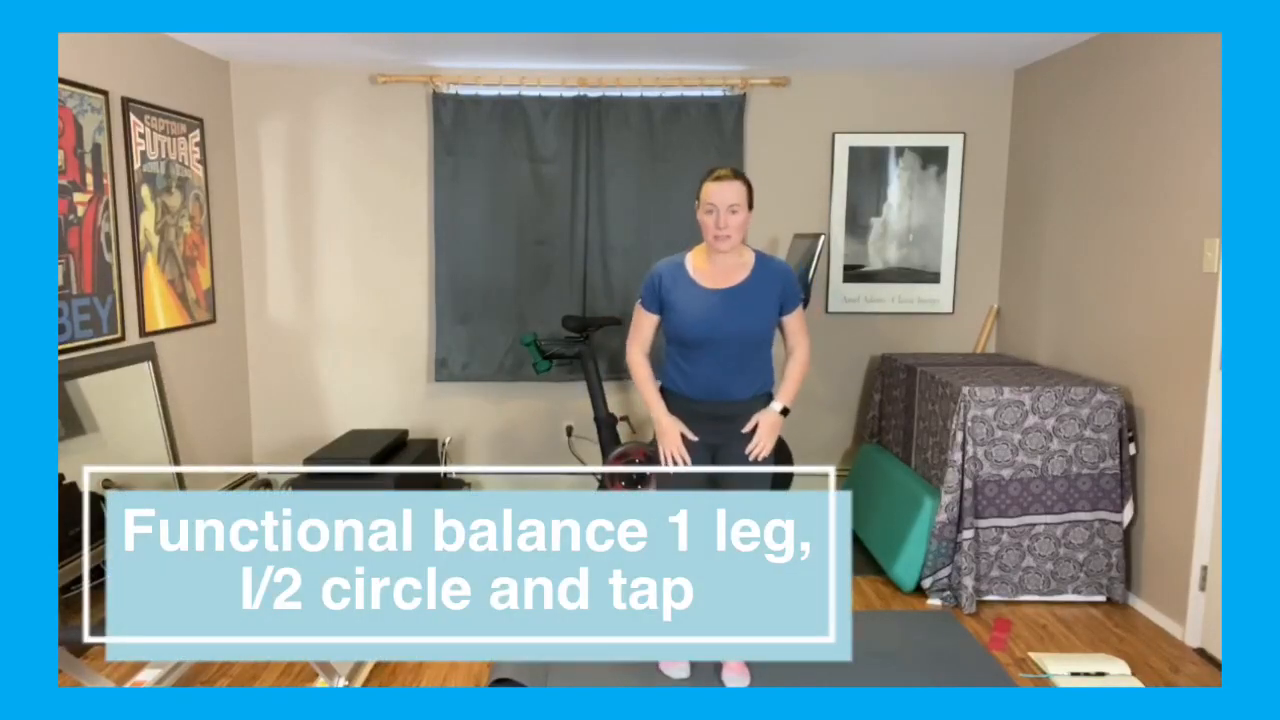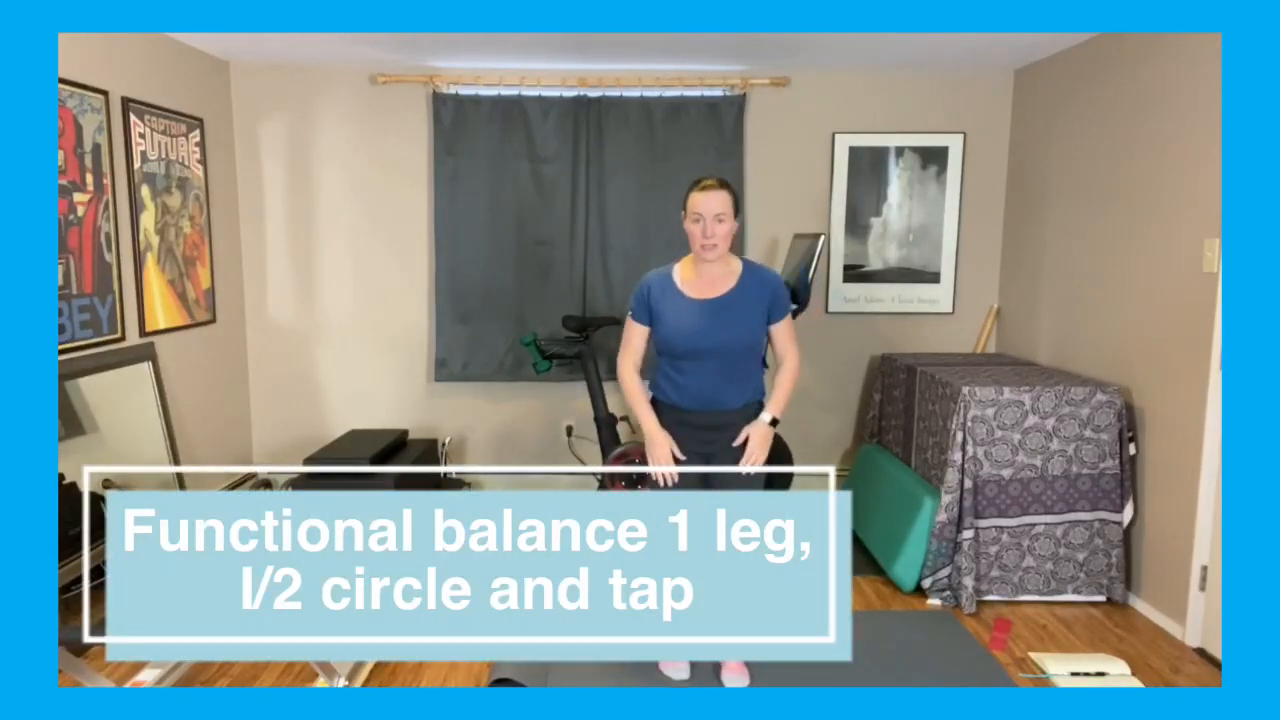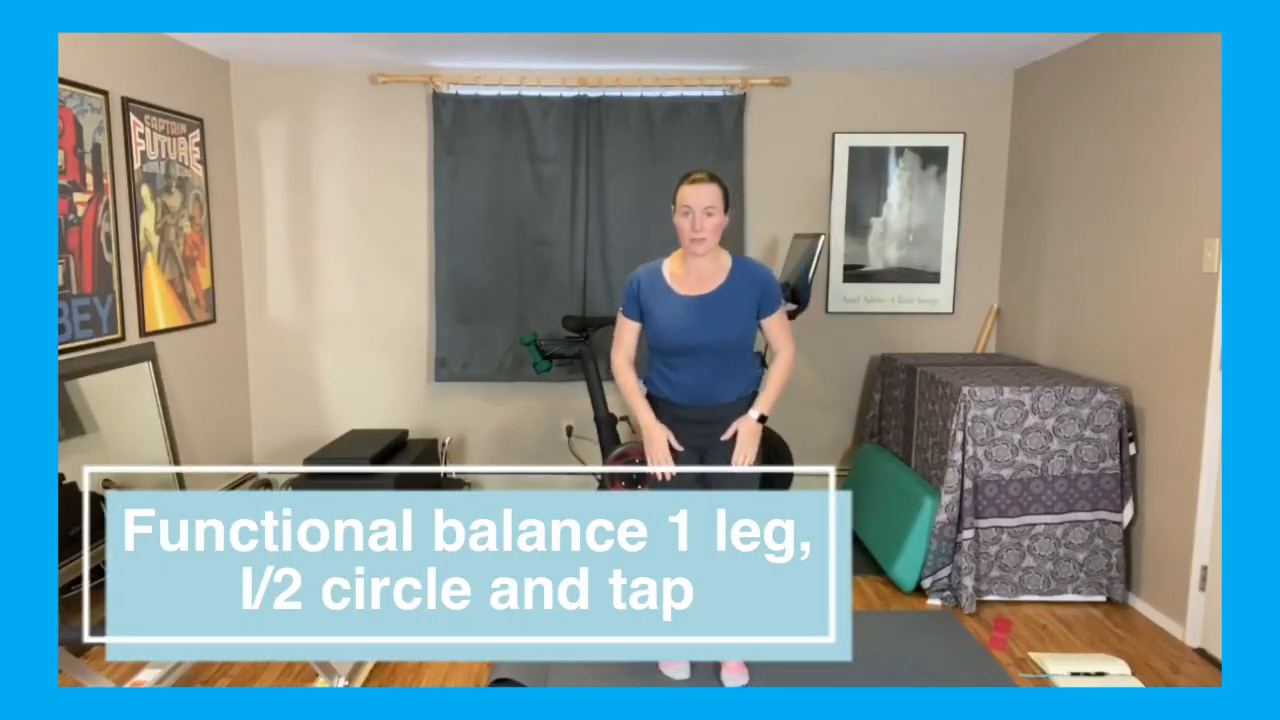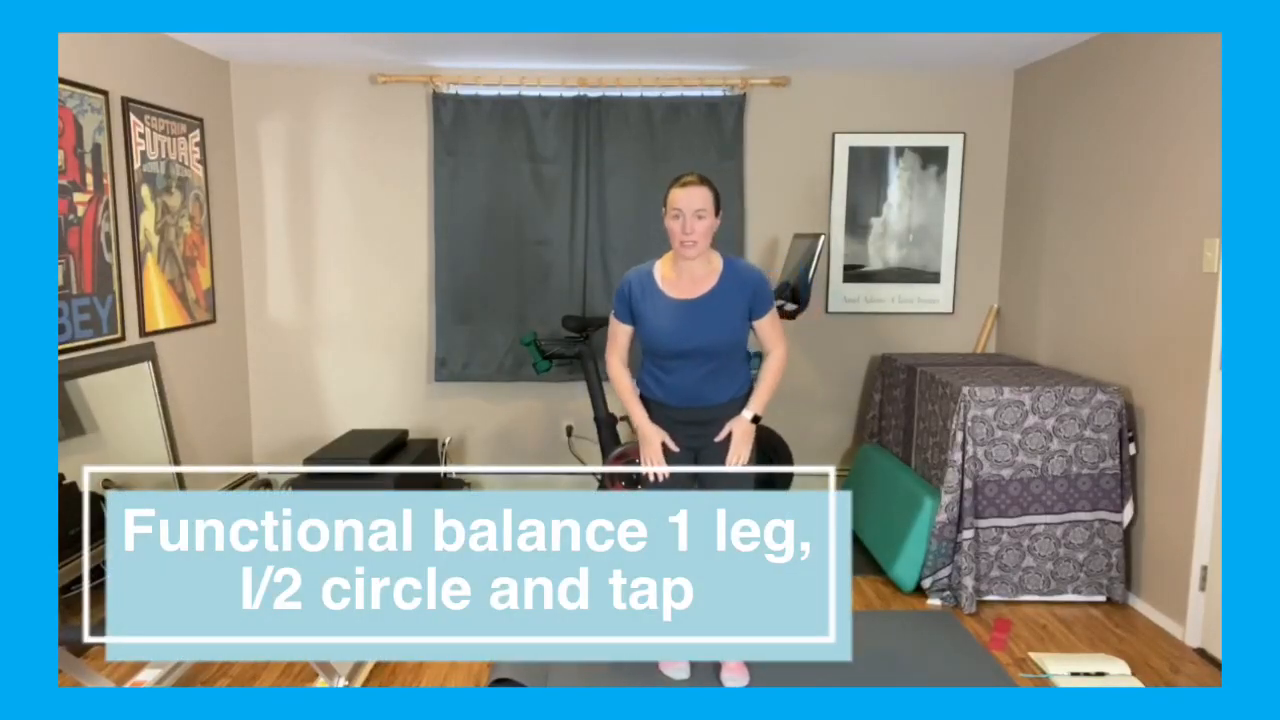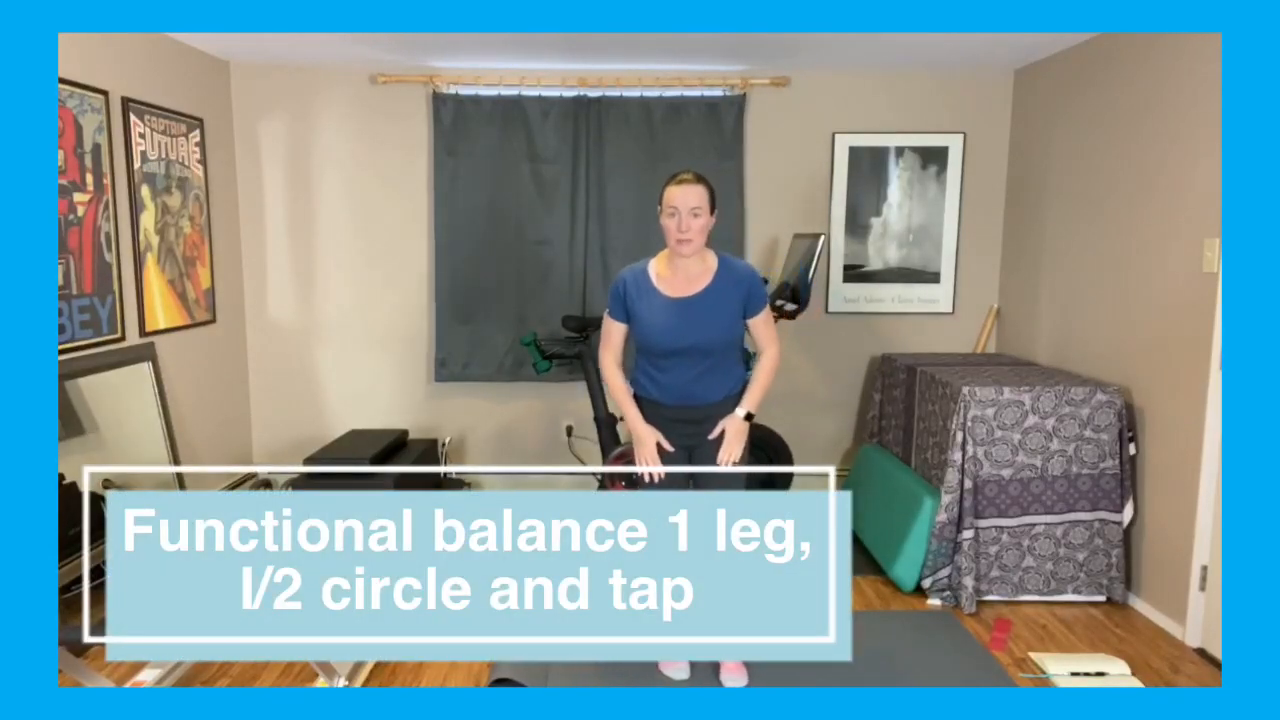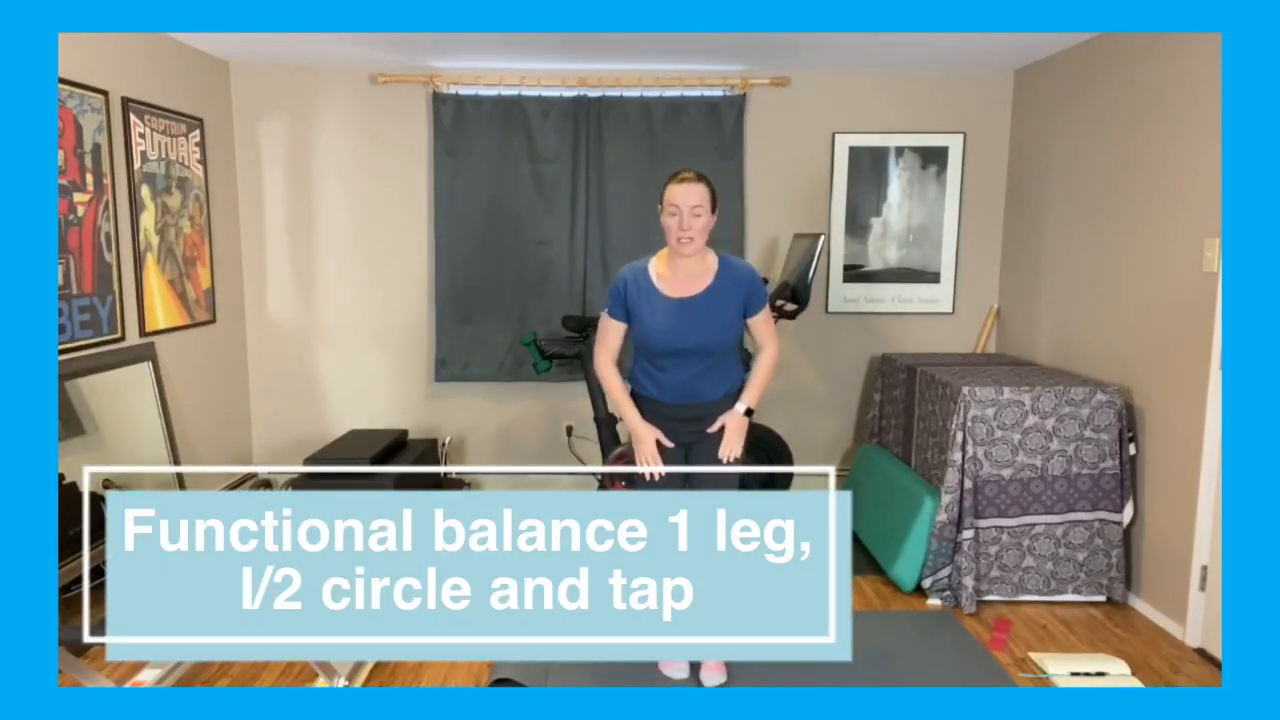
dt=0.2s
person 1, frame 1
left shoulder: (777, 277)
right shoulder: (666, 276)
left elbow: (799, 347)
right elbow: (636, 351)
left wrist: (779, 409)
right wrist: (660, 417)
left hip: (747, 423)
right hip: (684, 421)
person 1, frame 2
left shoulder: (765, 285)
right shoulder: (655, 287)
left elbow: (789, 359)
right elbow: (628, 365)
left wrist: (768, 420)
right wrist: (651, 431)
left hip: (739, 431)
right hip: (674, 430)
person 1, frame 3
left shoulder: (755, 279)
right shoulder: (645, 282)
left elbow: (784, 352)
right elbow: (621, 359)
left wrist: (757, 417)
right wrist: (648, 425)
left hip: (732, 426)
right hip: (670, 425)
person 1, frame 4
left shoulder: (746, 280)
right shoulder: (636, 285)
left elbow: (776, 352)
right elbow: (616, 360)
left wrist: (750, 417)
right wrist: (643, 425)
left hip: (726, 425)
right hip: (664, 426)
person 1, frame 5
left shoulder: (740, 278)
right shoulder: (631, 283)
left elbow: (769, 350)
right elbow: (609, 359)
left wrist: (743, 415)
right wrist: (637, 425)
left hip: (720, 424)
right hip: (658, 425)
person 1, frame 6
left shoulder: (740, 278)
right shoulder: (631, 281)
left elbow: (769, 348)
right elbow: (604, 359)
left wrist: (743, 410)
right wrist: (636, 425)
left hip: (718, 422)
right hip: (656, 423)
